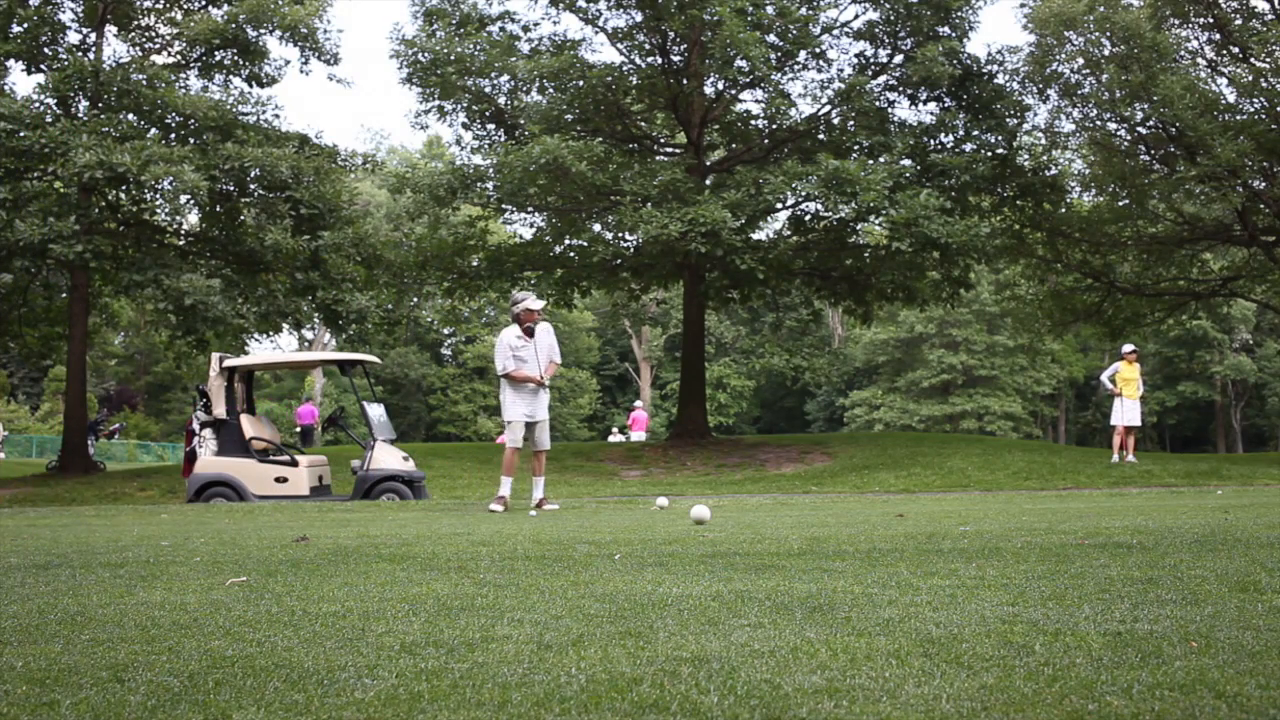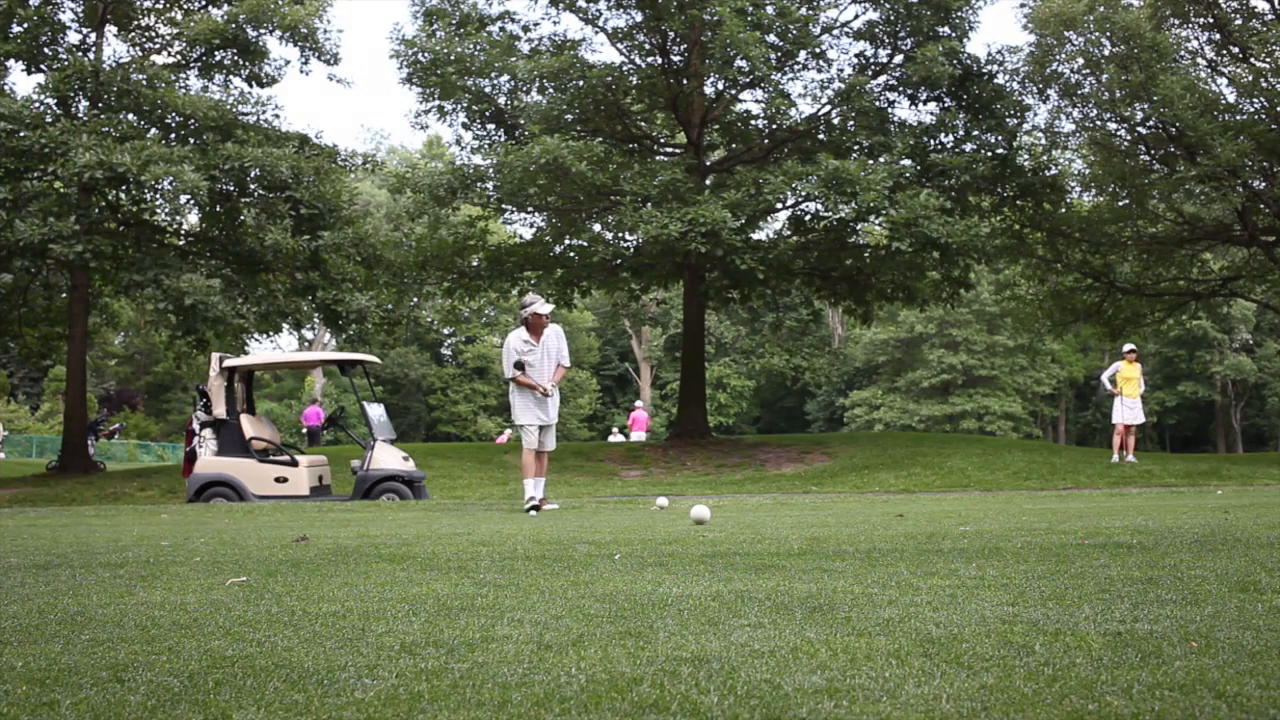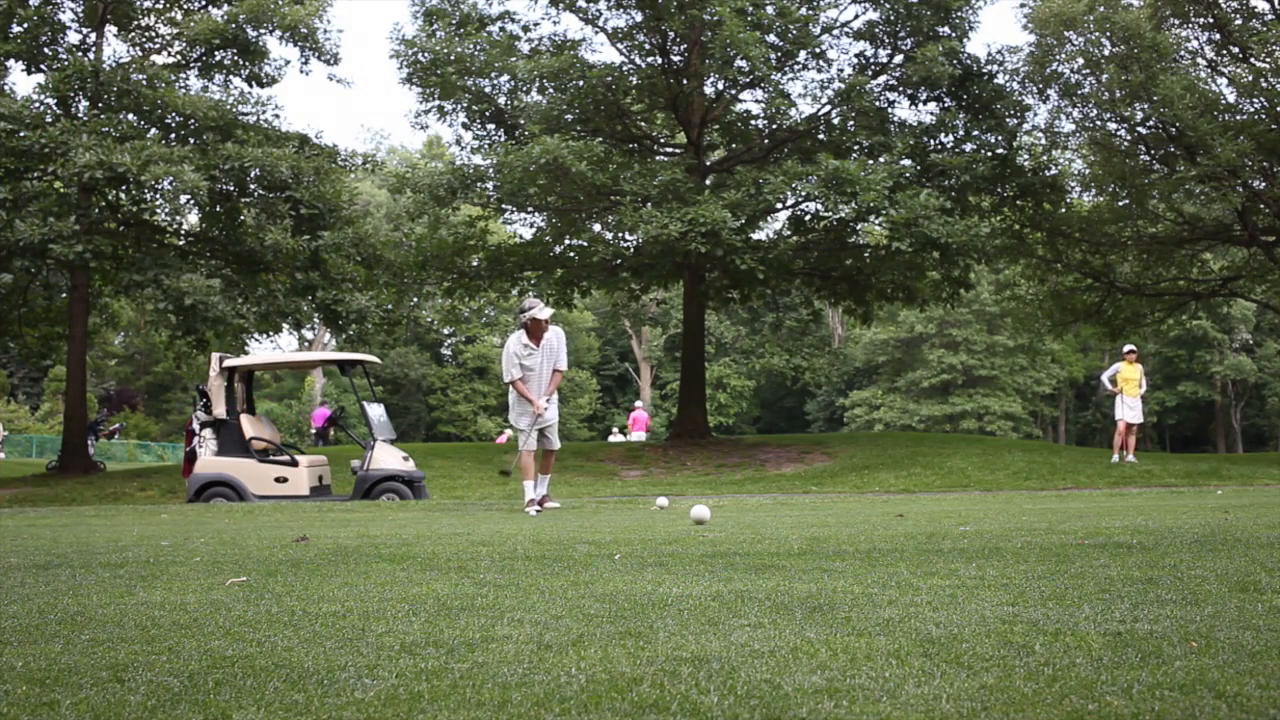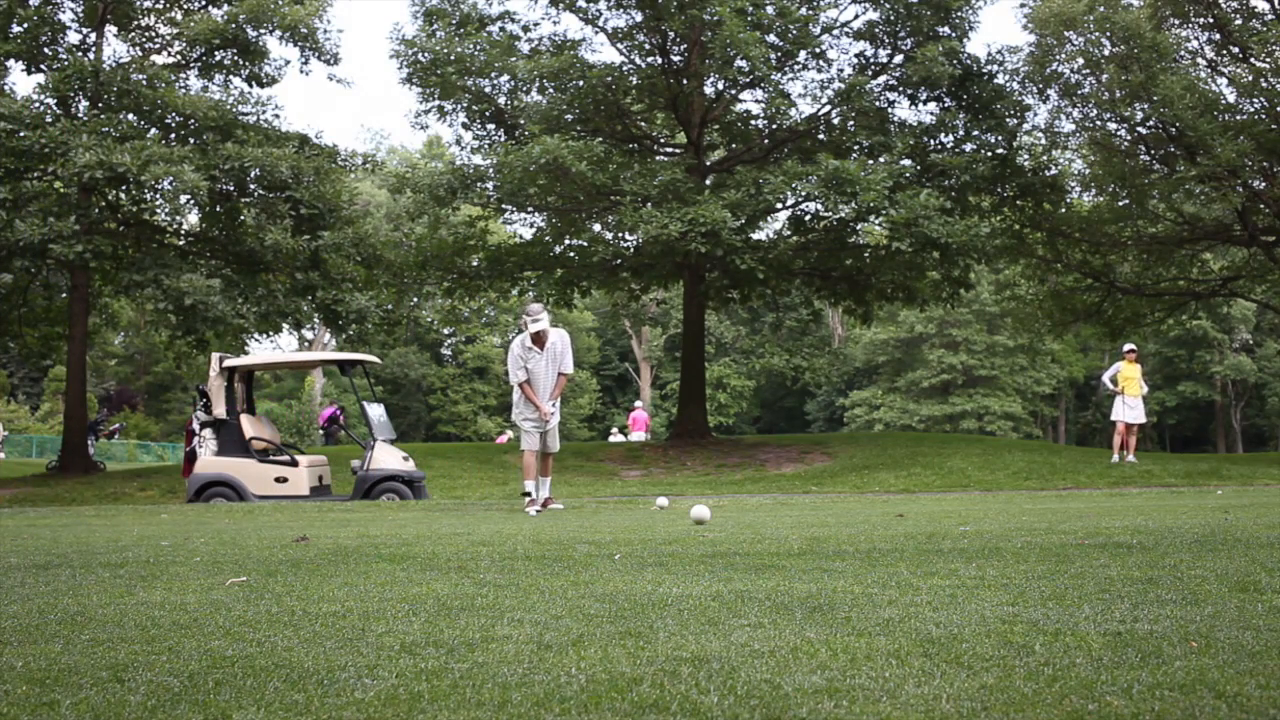
dt=0.4s
person 1, frame 1
left shoulder: (546, 329)
right shoulder: (506, 336)
left elbow: (555, 359)
right elbow: (506, 371)
left wrist: (546, 376)
right wrist: (531, 378)
left hip: (539, 399)
right hip: (516, 400)
left knee: (541, 448)
right knee: (513, 445)
left ankle: (538, 496)
right ankle: (503, 494)
person 1, frame 2
left shoulder: (556, 332)
right shoulder: (514, 340)
left elbow: (564, 363)
right elbow: (513, 375)
left wrist: (552, 384)
right wrist: (537, 386)
left hip: (549, 402)
right hip: (525, 402)
left knee: (544, 449)
right knee: (530, 447)
left ankle: (539, 496)
right ankle: (530, 496)
person 1, frame 3
left shoulder: (557, 334)
right shoulder: (514, 343)
left elbow: (559, 369)
right elbow: (513, 379)
left wrist: (546, 397)
right wrist: (533, 401)
left hip: (548, 404)
right hip: (524, 406)
left knee: (551, 448)
right knee: (528, 449)
left ankle: (542, 493)
right ankle: (530, 498)
person 1, frame 4
left shoulder: (561, 337)
right shoulder: (518, 346)
left elbow: (564, 373)
right elbow: (521, 382)
left wrist: (551, 402)
right wrist: (539, 407)
left hip: (550, 405)
right hip: (528, 406)
left knee: (549, 451)
right knee: (531, 449)
left ankle: (544, 495)
right ankle: (530, 498)
